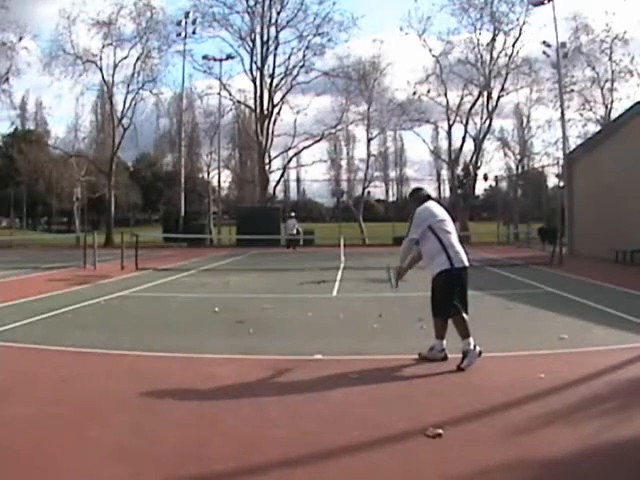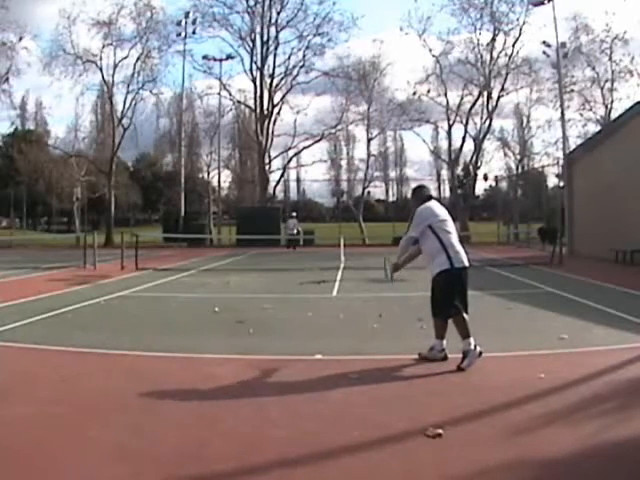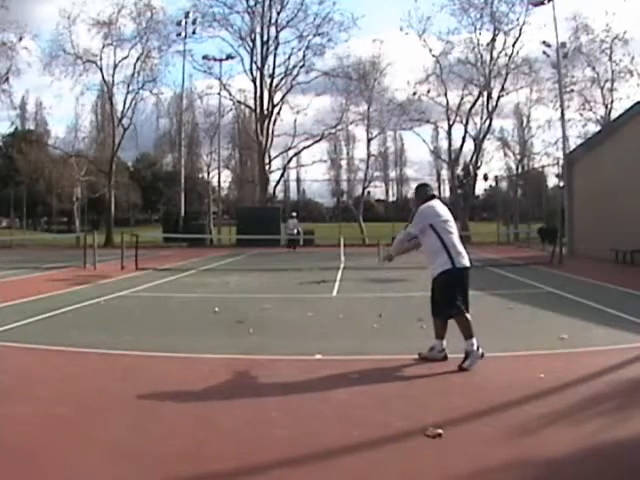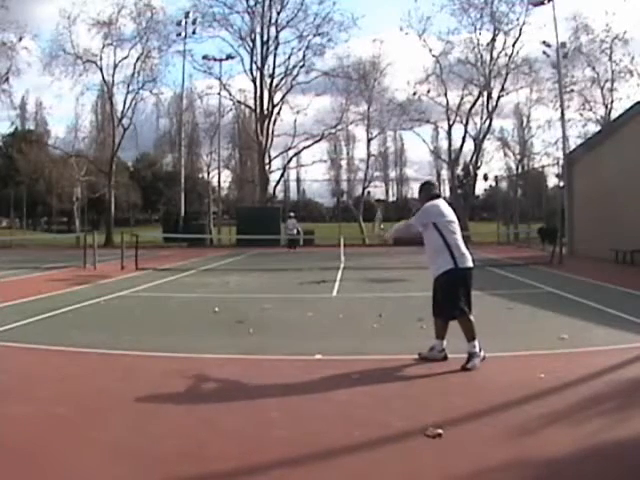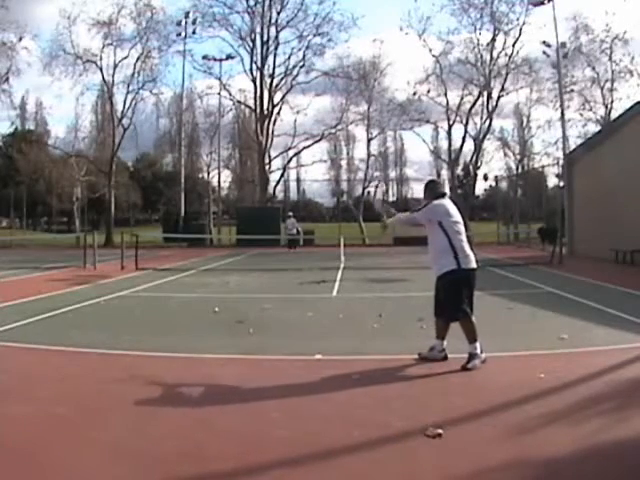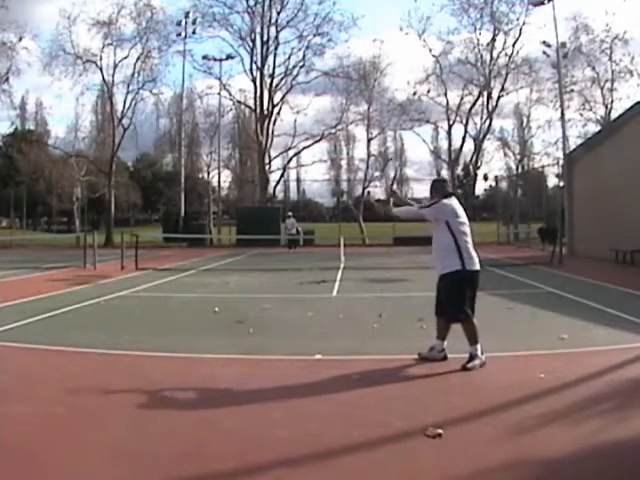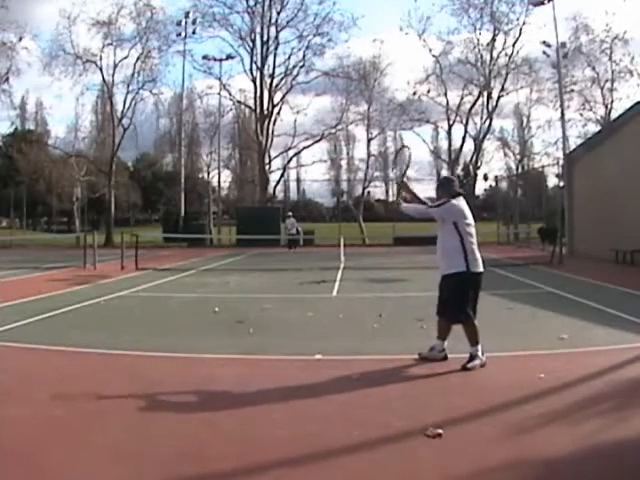
dt=0.2s
person 1, frame 1
left shoulder: (423, 211)
right shoulder: (430, 212)
left elbow: (409, 242)
right elbow: (421, 248)
left wrist: (400, 265)
right wrist: (406, 268)
left hip: (450, 267)
right hip: (444, 268)
left knee: (454, 308)
right knee: (439, 309)
left ankle: (470, 347)
right ankle: (439, 348)
person 1, frame 2
left shoulder: (424, 210)
right shoulder: (432, 211)
left elbow: (408, 239)
right elbow: (420, 245)
left wrist: (398, 260)
right wrist: (403, 263)
left hip: (450, 266)
right hip: (444, 268)
left knee: (454, 308)
right knee: (439, 309)
left ankle: (470, 347)
right ankle: (439, 348)
person 1, frame 3
left shoulder: (427, 209)
right shoulder: (434, 209)
left elbow: (407, 235)
right elbow: (418, 240)
left wrist: (392, 252)
right wrist: (398, 252)
left hip: (452, 267)
right hip: (444, 268)
left knee: (456, 308)
right knee: (439, 310)
left ankle: (473, 348)
right ankle: (439, 348)
person 1, frame 4
left shoulder: (431, 208)
right shoulder: (437, 209)
left elbow: (408, 226)
right elbow: (416, 230)
left wrist: (389, 235)
right wrist: (394, 234)
left hip: (455, 268)
right hip: (446, 268)
left knee: (459, 310)
right knee: (440, 310)
left ankle: (475, 350)
right ankle: (439, 349)
person 1, frame 5
left shoulder: (437, 206)
right shoulder: (441, 208)
left elbow: (410, 218)
right elbow: (416, 219)
left wrist: (389, 221)
right wrist: (395, 217)
left hip: (458, 268)
right hip: (449, 269)
left knee: (461, 311)
right knee: (442, 311)
left ankle: (476, 351)
right ankle: (439, 349)
person 1, frame 6
left shoulder: (444, 205)
right shoulder: (445, 207)
left elbow: (416, 213)
right elbow: (421, 211)
left wrist: (394, 210)
right wrist: (401, 201)
left hip: (461, 270)
right hip: (450, 270)
left knee: (463, 313)
right knee: (443, 311)
left ankle: (477, 353)
right ankle: (439, 349)
person 1, frame 7
left shoulder: (453, 206)
right shoulder: (451, 207)
left elbow: (423, 211)
right elbow: (428, 207)
left wrist: (402, 205)
right wrist: (409, 193)
left hip: (464, 271)
right hip: (453, 270)
left knee: (464, 315)
right knee: (445, 312)
left ankle: (477, 354)
right ankle: (439, 349)
